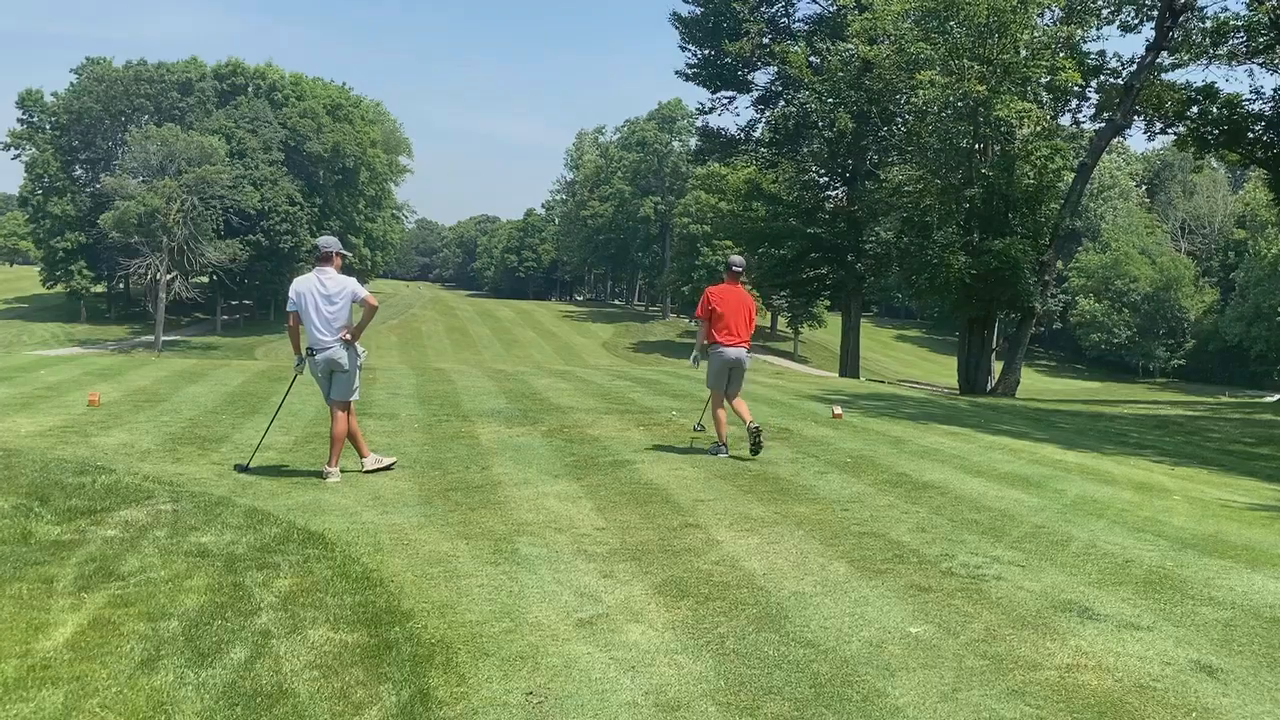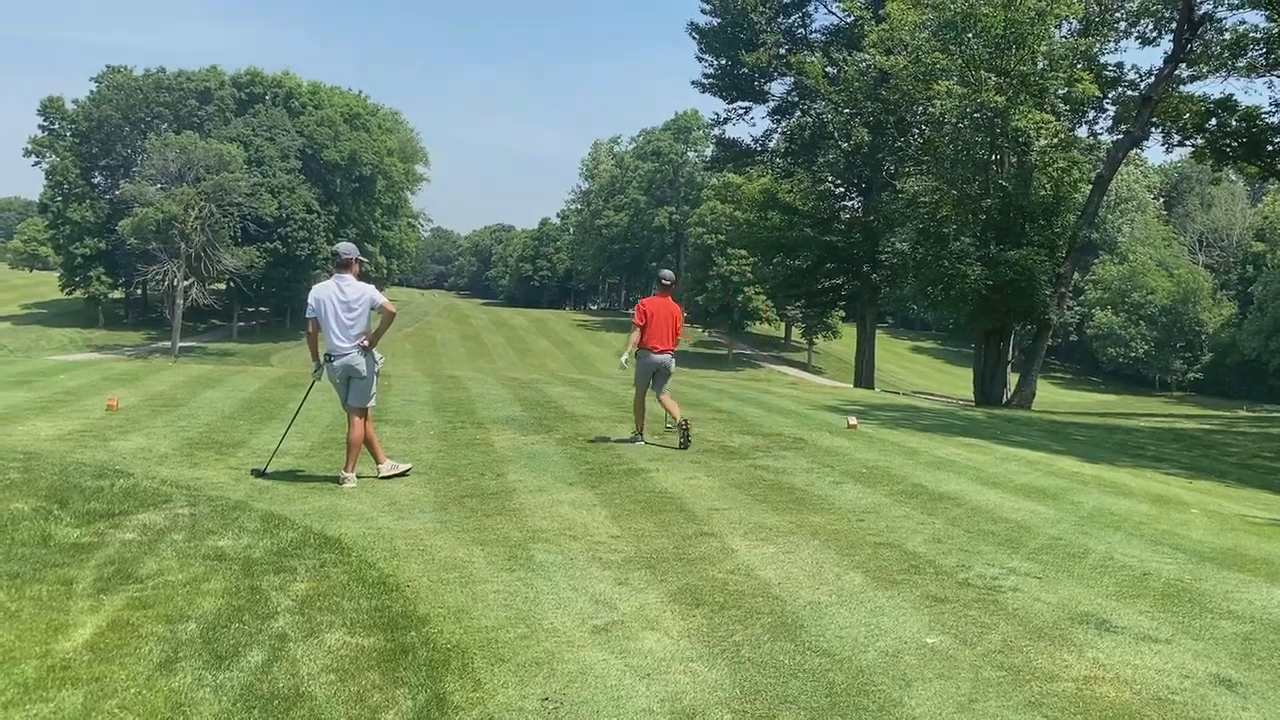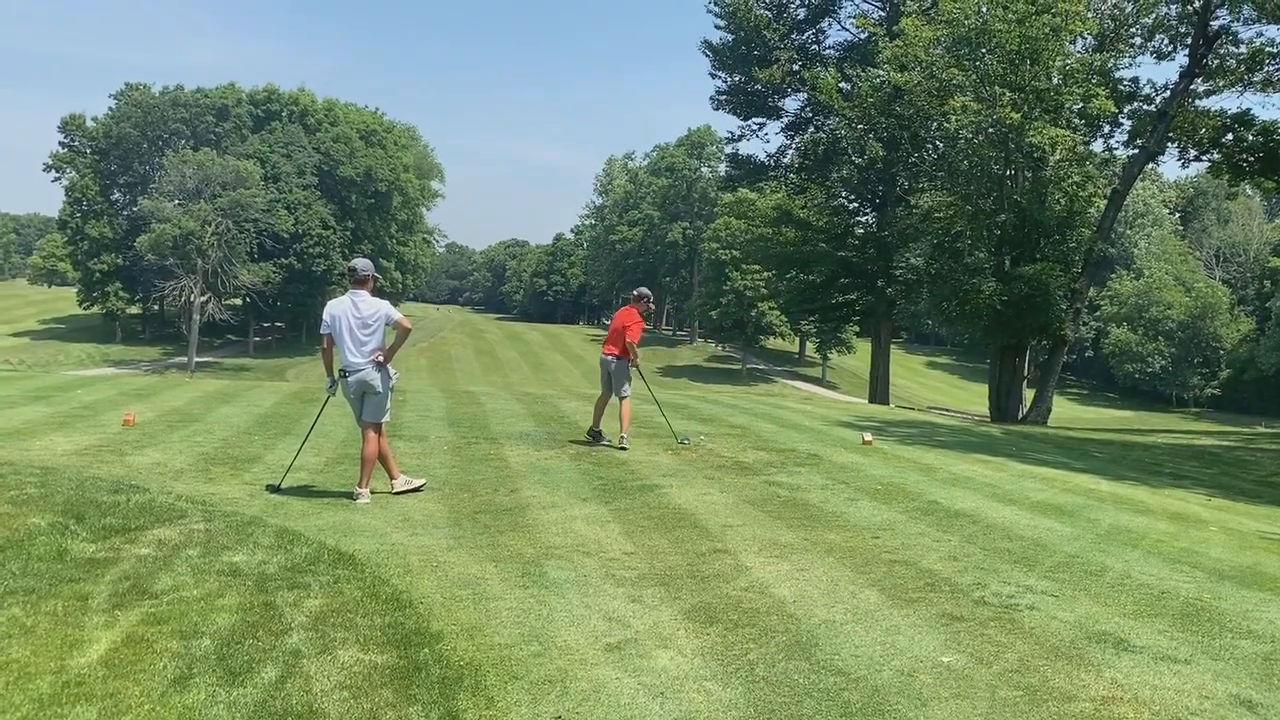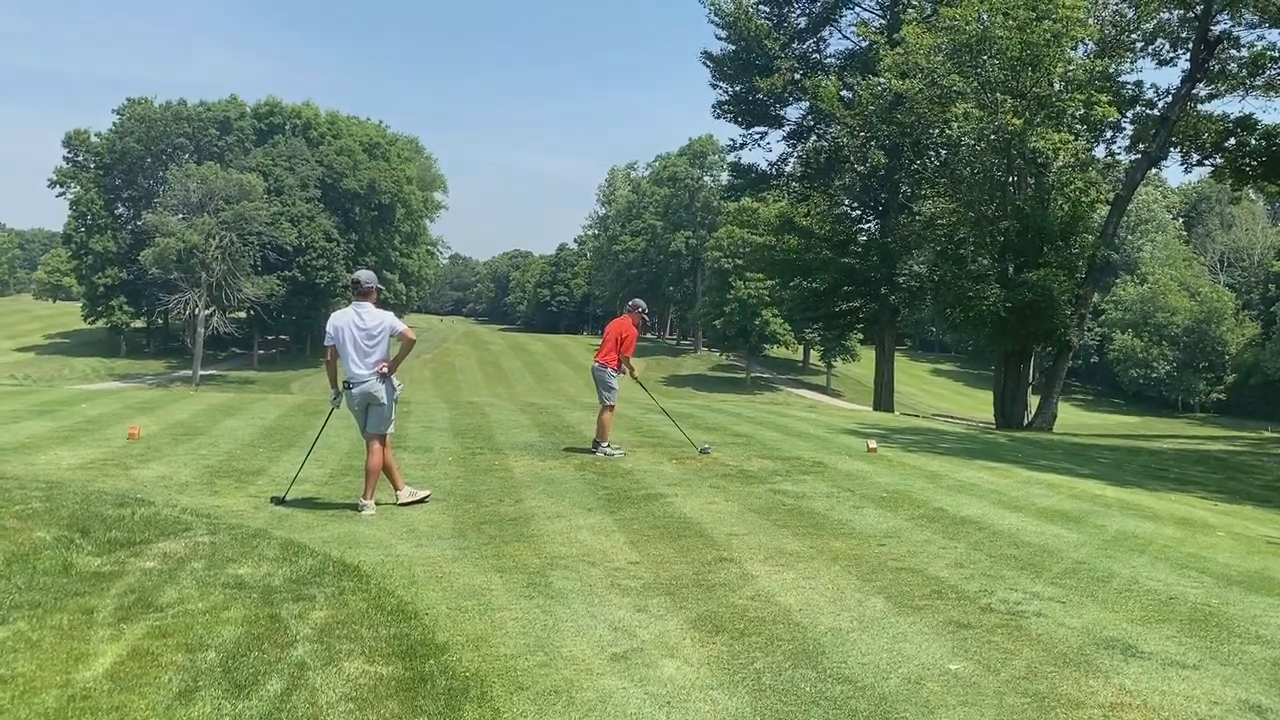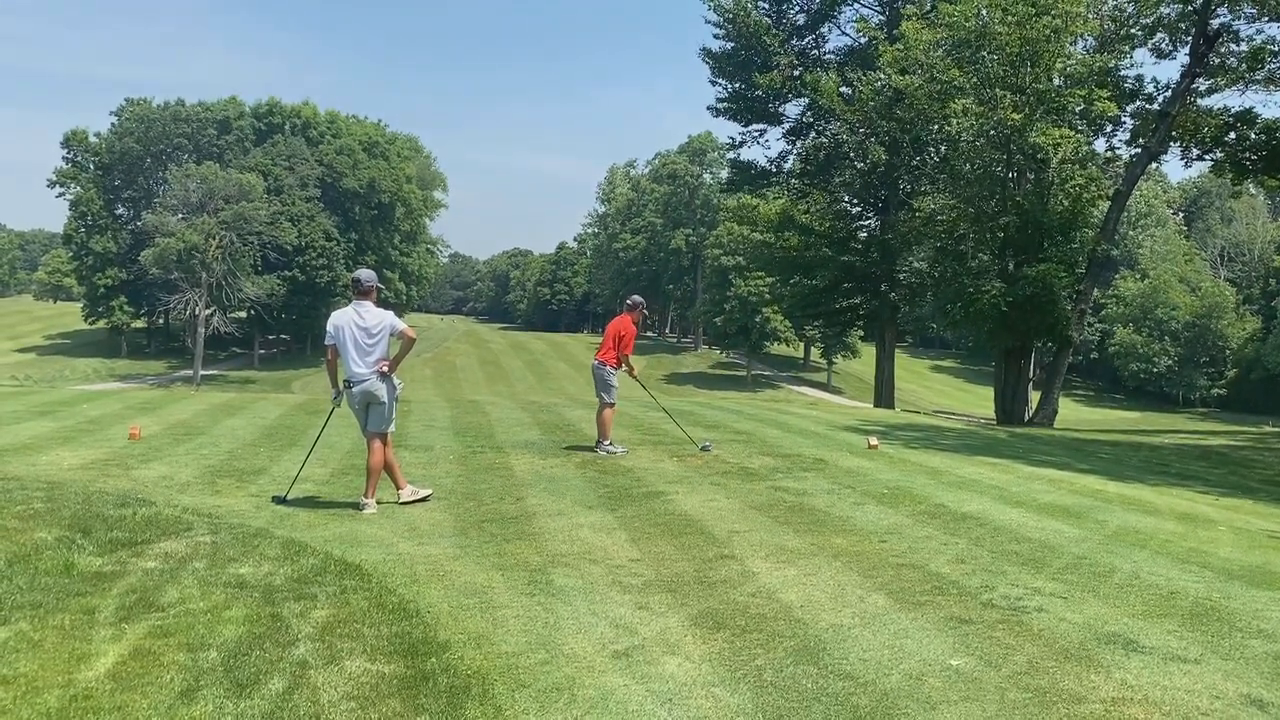
dt=1s
person 1, frame 1
left shoulder: (299, 284)
right shoulder: (346, 283)
left elbow: (292, 324)
right elbow: (372, 304)
left wrist: (298, 355)
right wrist: (357, 332)
left hip: (316, 356)
right hip: (343, 351)
left knee: (345, 408)
right knee: (340, 410)
left ankle: (367, 458)
right ankle: (332, 468)
person 1, frame 2
left shoulder: (318, 291)
right shoulder: (364, 290)
left elbow: (311, 330)
right elbow: (390, 311)
left wrist: (316, 361)
right wrist: (375, 338)
left hip: (334, 361)
right hip: (361, 357)
left knee: (362, 414)
right knee: (358, 416)
left ankle: (383, 463)
right ankle: (348, 473)
person 1, frame 3
left shoulder: (332, 307)
right shoulder: (379, 306)
left elbow: (326, 346)
right elbow: (406, 326)
left wrist: (330, 377)
right wrist: (390, 354)
left hip: (349, 377)
right hip: (375, 372)
left knee: (377, 430)
right knee: (372, 431)
left ankle: (397, 479)
right ankle: (362, 489)
person 1, frame 4
left shoulder: (336, 319)
right shoulder: (383, 317)
left elbow: (330, 358)
right elbow: (411, 337)
left wrist: (334, 389)
right wrist: (394, 365)
left hip: (353, 388)
right hip: (379, 384)
left knee: (380, 441)
right knee: (376, 443)
left ankle: (402, 490)
right ankle: (367, 500)
person 1, frame 5
left shoulder: (336, 318)
right shoulder: (384, 316)
left elbow: (330, 358)
right elbow: (410, 336)
left wrist: (335, 388)
right wrist: (394, 364)
left hip: (353, 387)
right hip: (379, 383)
left knee: (382, 440)
right knee: (377, 441)
left ankle: (403, 488)
right ankle: (368, 499)
person 2, frame 1
left shoulder: (712, 293)
right shoulder: (748, 298)
left elbow: (704, 324)
right elbow: (751, 329)
left wrist: (698, 350)
left hip: (720, 350)
right hip: (741, 352)
left knee: (717, 398)
right knee: (734, 396)
left ankle: (722, 445)
right ankle: (751, 425)
person 2, frame 2
left shoulder: (645, 304)
right shoulder: (677, 309)
left elbow: (636, 331)
right elbow: (677, 337)
left wrist: (627, 353)
left hip: (647, 354)
right hip: (667, 356)
left knee: (640, 394)
right knee: (663, 395)
left ankle: (639, 434)
right ankle: (680, 421)
person 2, frame 3
left shoulder: (620, 312)
right shoulder: (637, 319)
right elbow: (629, 341)
right wrist: (636, 357)
left hip: (605, 356)
right hip: (619, 360)
left knee: (605, 394)
right knee: (624, 399)
left ankle: (594, 430)
right ankle: (623, 437)
person 2, frame 4
left shoulder: (615, 322)
right shoulder: (631, 330)
right elbow: (624, 356)
left wrist: (619, 367)
right wrist: (632, 371)
left hip: (598, 365)
right hip: (607, 369)
left knee: (605, 406)
right knee: (609, 407)
left ankle: (598, 441)
right ankle: (604, 447)
person 2, frame 5
left shoulder: (617, 321)
right shoulder: (630, 327)
right elbow: (623, 354)
left wrist: (623, 366)
right wrist: (632, 369)
left hip: (599, 363)
right hip: (607, 367)
left knee: (604, 404)
right knee: (609, 405)
left ankle: (601, 441)
right ankle: (606, 444)
